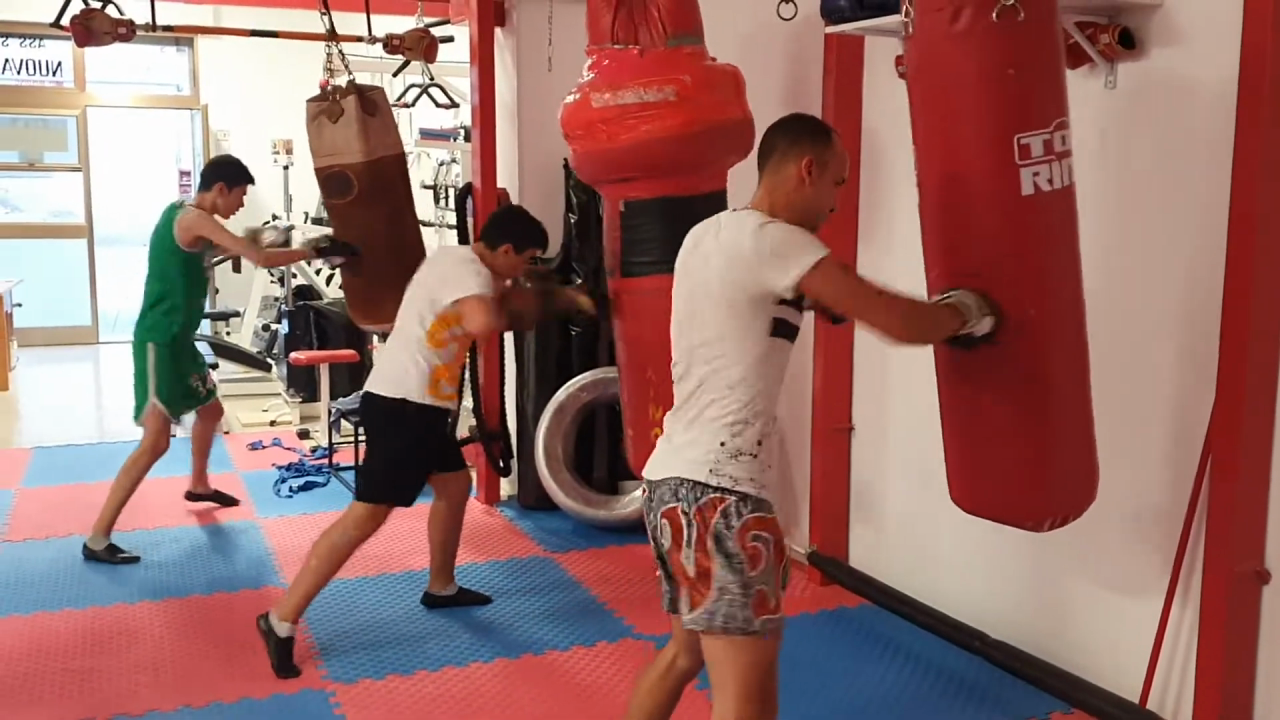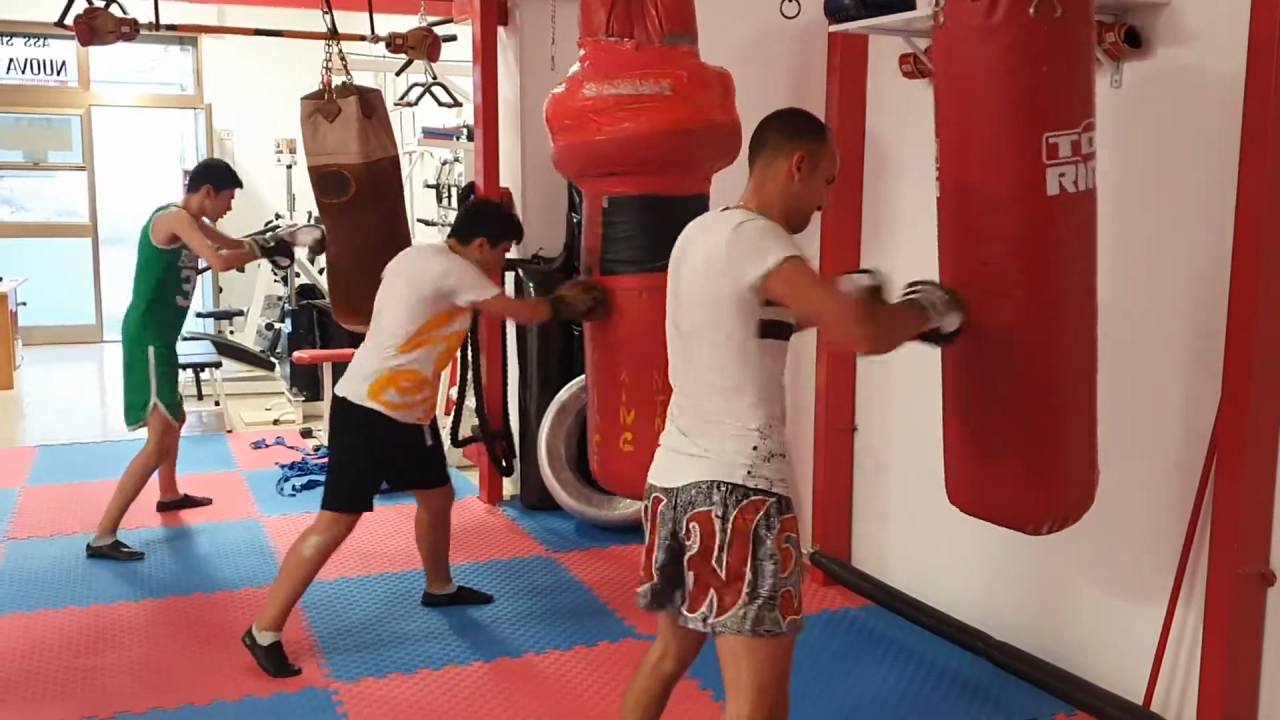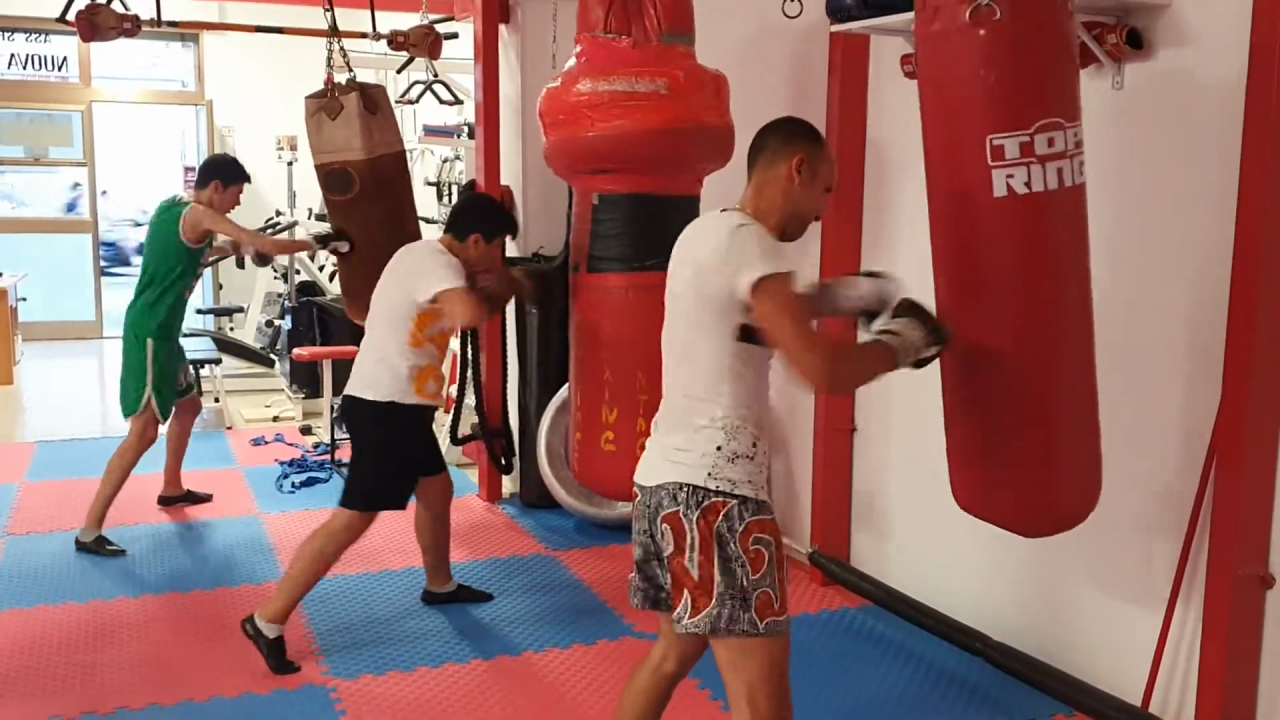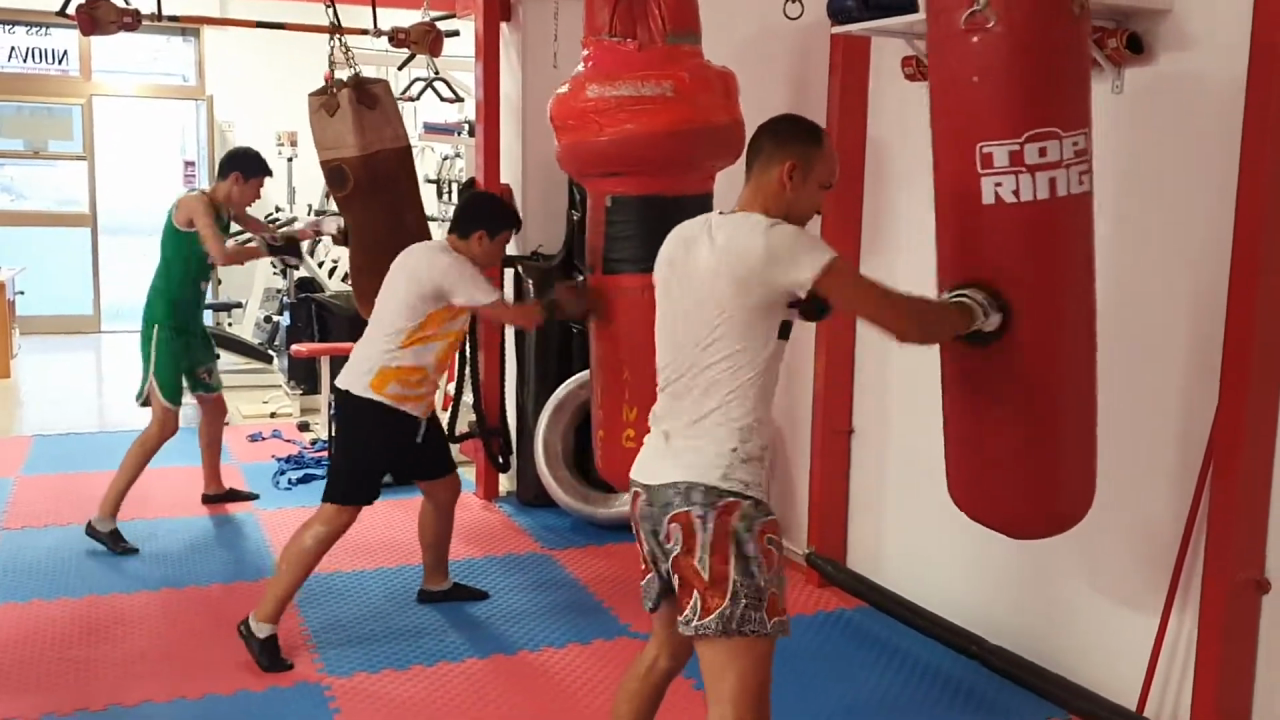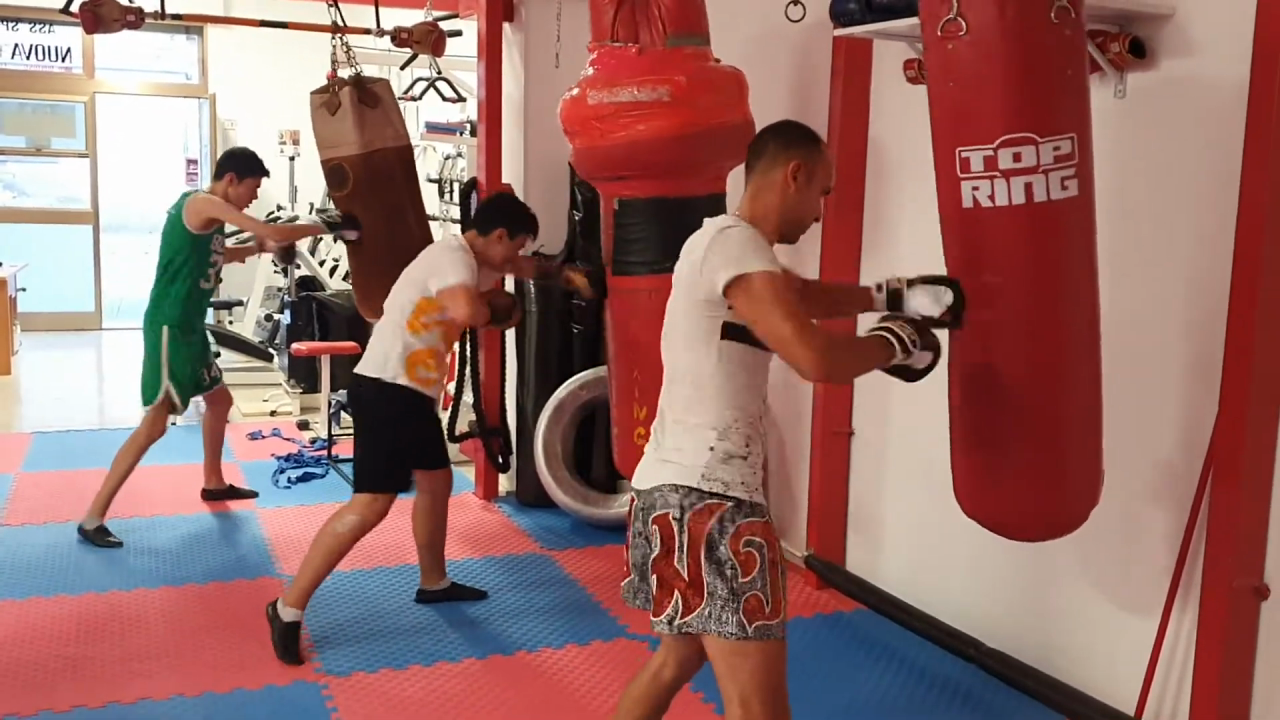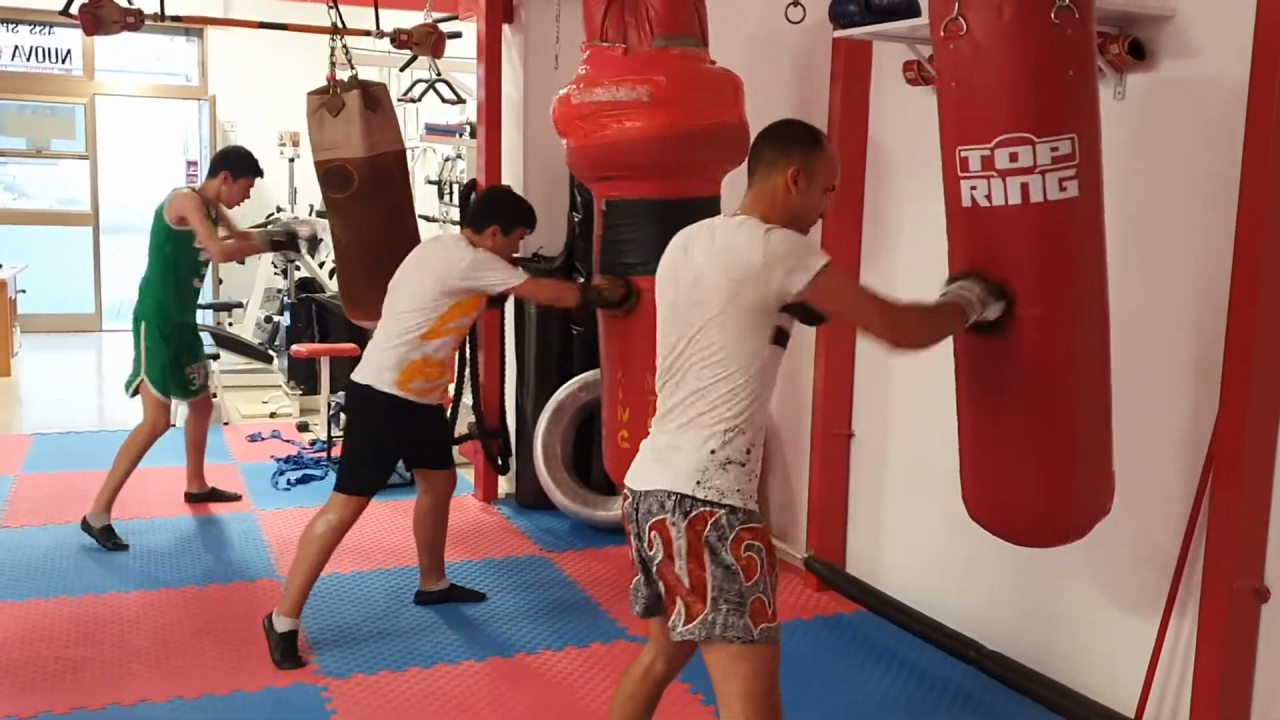
dt=0.5s
person 1, frame 1
left shoulder: (707, 236)
right shoulder: (769, 242)
right elbow: (896, 320)
right wrist: (969, 312)
left hip: (678, 474)
right hip: (719, 487)
left knee: (688, 649)
person 1, frame 2
left shoulder: (701, 232)
right shoulder: (750, 237)
right elbow: (861, 332)
left wrist: (842, 294)
right wrist: (932, 307)
left hip: (676, 478)
right hip: (735, 490)
left knee: (672, 649)
person 1, frame 3
left shoulder: (703, 234)
right shoulder: (749, 243)
right elbow: (824, 369)
left wrist: (841, 294)
right wrist: (903, 338)
left hip: (665, 477)
right hip: (712, 489)
left knee: (677, 648)
person 1, frame 4
left shoulder: (683, 237)
right shoulder: (776, 243)
right elbow: (903, 321)
left wrist: (813, 295)
right wrist: (973, 310)
left hip: (660, 477)
right hip: (716, 491)
left knee: (666, 649)
person 1, frame 5
left shoulder: (711, 239)
right shoulder: (739, 245)
left elbow: (800, 298)
right elbow: (815, 359)
left wrist: (894, 293)
right wrist: (898, 340)
left hip: (660, 483)
right hip: (704, 493)
left knee: (677, 655)
person 1, frame 6
left shoulder: (687, 243)
right shoulder: (774, 249)
right elbow: (899, 329)
left wrist: (801, 306)
right wrist: (968, 301)
left hip: (655, 484)
right hip: (707, 500)
left knee: (664, 652)
person 2, frame 1
left shoulder: (455, 261)
right shoulder: (464, 268)
right elbow: (484, 323)
left hip: (420, 406)
right hip: (405, 406)
left knee: (455, 486)
right knee: (368, 515)
left ankle: (441, 587)
right ankle: (280, 622)
person 2, frame 2
left shoulder: (419, 258)
right shoulder: (452, 270)
right elbow: (518, 311)
right wrist: (566, 302)
left hip: (409, 414)
right hip: (367, 412)
left knee: (438, 498)
right knee: (335, 524)
left ankle: (439, 586)
right ankle: (265, 632)
person 2, frame 3
left shoulder: (418, 253)
right shoulder: (438, 262)
right elbow: (466, 314)
left wrist: (499, 281)
right wrist: (495, 291)
left hip: (400, 405)
right hip: (382, 406)
left knee: (436, 491)
right knee: (353, 519)
left ankle: (440, 584)
right ankle: (267, 622)
person 2, frame 4
left shoulder: (433, 256)
right shoulder: (448, 266)
right elbow: (516, 316)
right wrist: (558, 303)
left hip: (410, 405)
right hip: (371, 404)
left knee: (444, 490)
right knee: (336, 516)
left ankle: (436, 583)
right ankle: (261, 623)
person 2, frame 5
left shoulder: (466, 254)
right shoulder: (455, 256)
left elbow: (525, 268)
right elbow: (465, 310)
left wrist: (562, 273)
right wrist: (501, 315)
left hip: (412, 390)
right hip: (387, 390)
left knee: (436, 484)
right knee: (370, 503)
left ankle: (433, 583)
right ankle: (288, 609)
person 2, frame 6
left shoulder: (447, 248)
right shoulder: (472, 261)
right elbow: (542, 292)
right wrist: (598, 293)
left hip: (419, 394)
right hip: (382, 395)
left knee: (439, 482)
right knee: (347, 504)
left ankle: (432, 583)
right ankle: (284, 620)
person 3, frame 1
left shoulder: (199, 217)
right shoulder: (193, 218)
left elbow: (242, 244)
right elbow: (261, 262)
left wrist: (256, 239)
right wrist: (322, 251)
left hip: (180, 337)
right hip: (158, 340)
left knee: (210, 409)
right knee: (156, 441)
left ankle: (200, 486)
right ankle: (98, 539)
person 3, frame 2
left shoulder: (187, 220)
right shoulder: (176, 218)
left elbow: (226, 244)
right elbow: (221, 261)
left wrist: (277, 239)
right wrist: (263, 249)
left hip: (159, 338)
right hip: (148, 340)
left knee: (173, 420)
right knee: (160, 441)
left ankle: (169, 493)
right ankle: (102, 537)
person 3, frame 3
left shoulder: (176, 206)
right shoulder: (200, 214)
right elbow: (256, 243)
left wrist: (223, 247)
right wrist: (319, 242)
left hip: (162, 330)
right hip: (150, 332)
left knee: (189, 405)
right knee: (142, 431)
left ankle: (172, 488)
right ankle: (90, 531)
person 3, frame 4
left shoulder: (224, 207)
right shoulder: (195, 203)
left elbow: (265, 232)
right elbow: (221, 255)
left wrist: (306, 231)
right wrist: (270, 248)
left hip: (191, 323)
right hip: (166, 325)
left knee: (214, 406)
right knee: (165, 424)
left ankle: (214, 486)
right ankle: (103, 519)
person 3, frame 5
left shoulder: (210, 206)
right shoulder: (204, 203)
left elbow: (211, 258)
right elbow: (269, 233)
left wrist: (246, 250)
right wrist: (324, 225)
left hip: (189, 324)
right hip: (170, 325)
left knee: (219, 399)
right knee: (154, 424)
left ankle: (214, 482)
right ankle: (93, 518)
person 3, frame 6
left shoulder: (212, 208)
right shoulder: (185, 199)
left elbow: (243, 241)
right elbow: (220, 251)
left wrist: (286, 238)
right wrist: (269, 241)
left hip: (180, 322)
right hip: (156, 323)
left knee: (201, 403)
right knee: (156, 421)
left ankle: (196, 484)
right ankle: (97, 514)
